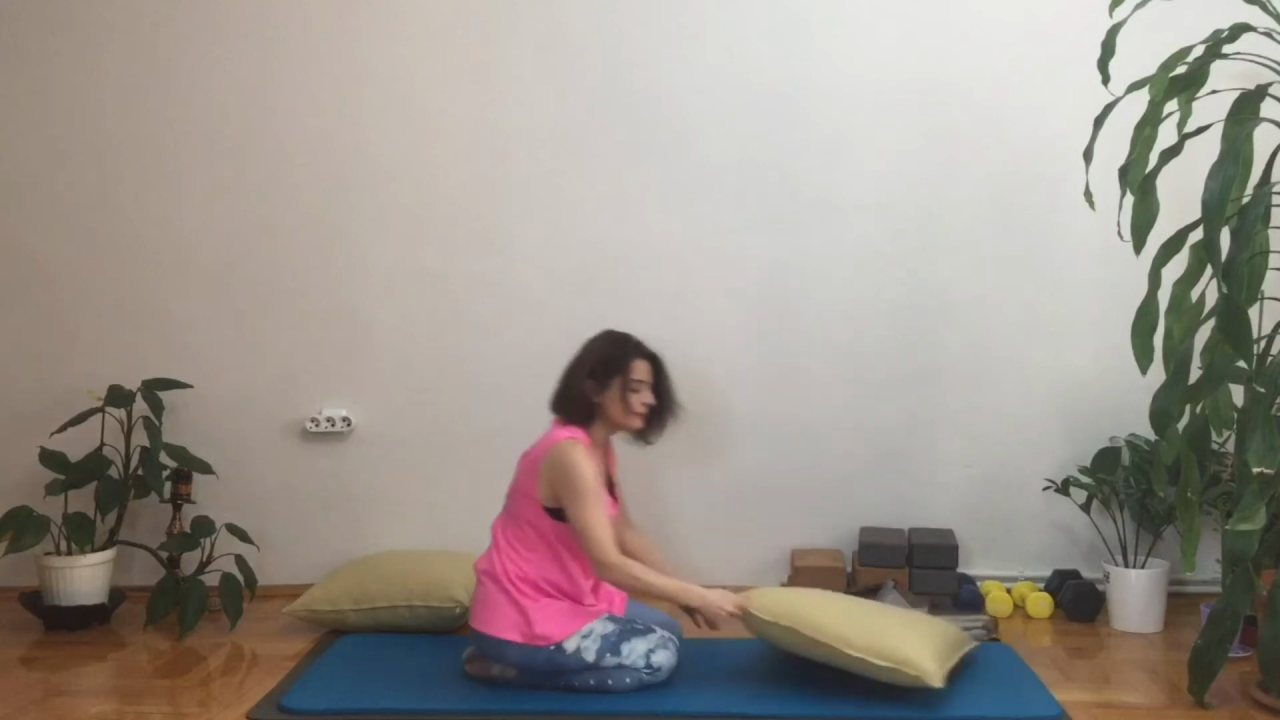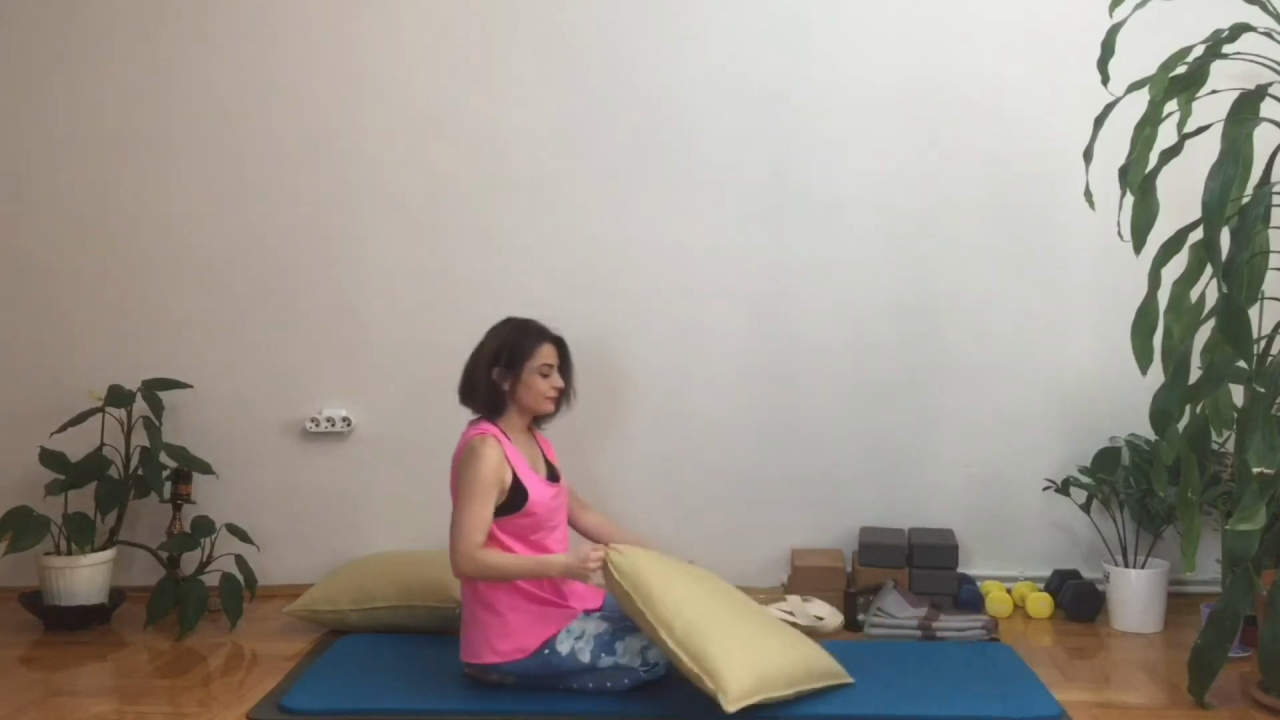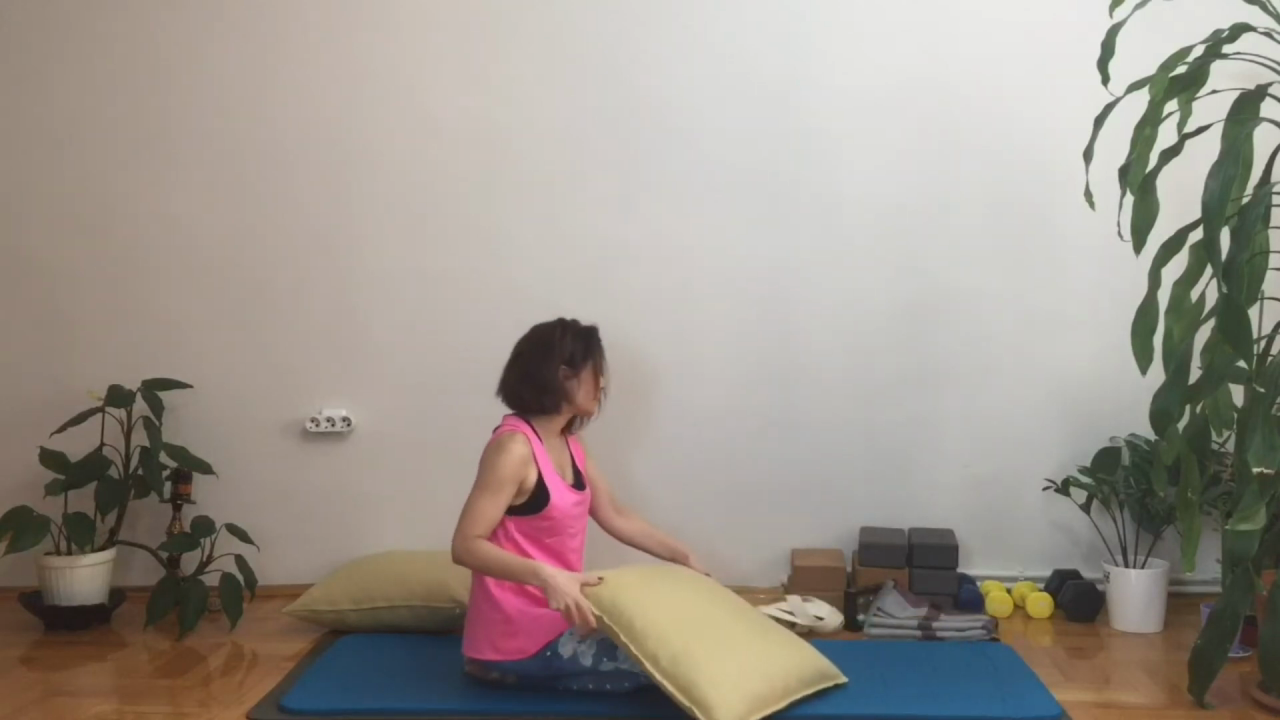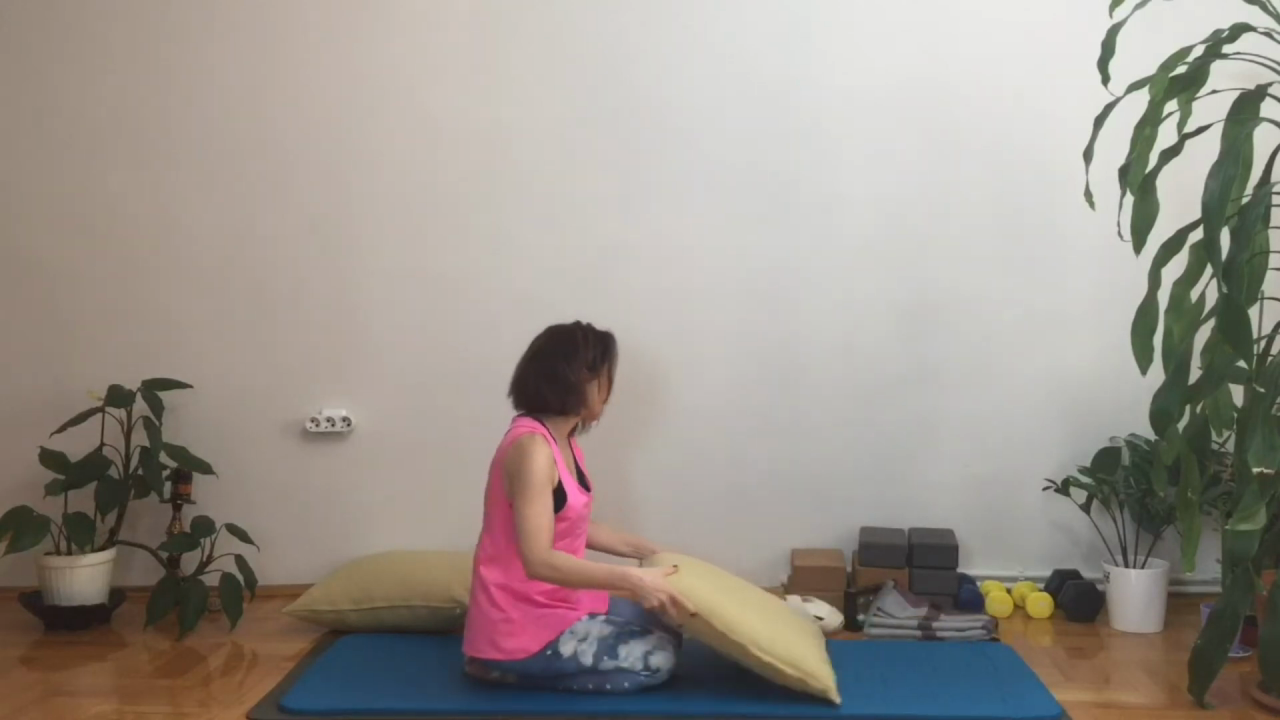
dt=0.5s
person 1, frame 1
left shoulder: (599, 447)
right shoulder: (570, 454)
left elbow: (624, 531)
right elbow: (609, 563)
left wrist: (688, 594)
right wrist: (701, 598)
left hip: (557, 600)
right hip: (523, 619)
left knee: (665, 632)
right knee: (658, 657)
right ankle: (512, 663)
person 1, frame 2
left shoulder: (534, 440)
right shoulder: (484, 450)
left elbow: (579, 512)
right elbow: (468, 560)
right wrist: (563, 565)
left hip: (553, 603)
right hip: (512, 631)
right knee: (650, 653)
left ankle: (542, 661)
right ankle: (513, 670)
person 1, frame 3
left shoulder: (569, 443)
right shoulder: (514, 447)
left elbow: (614, 515)
right elbow: (466, 545)
left wrist: (679, 555)
right wrist: (544, 577)
left hip: (556, 609)
right hip: (515, 630)
left ankle: (535, 665)
right ankle: (512, 669)
person 1, frame 4
left shoulder: (563, 441)
right shoulder: (531, 447)
right elbow: (538, 560)
left wrist: (645, 551)
right wrist: (632, 579)
left hip: (556, 603)
right hip: (518, 628)
left knee: (660, 628)
right knee: (655, 657)
left ankle: (533, 664)
right ankle: (510, 668)
